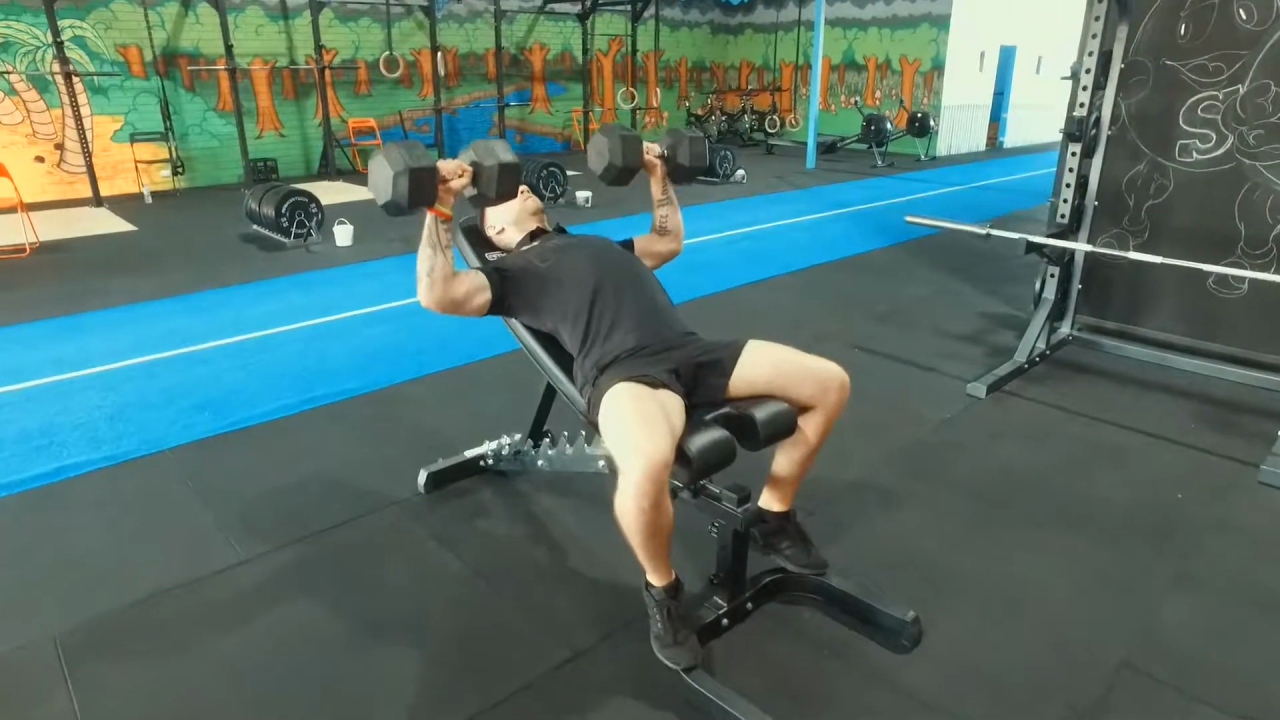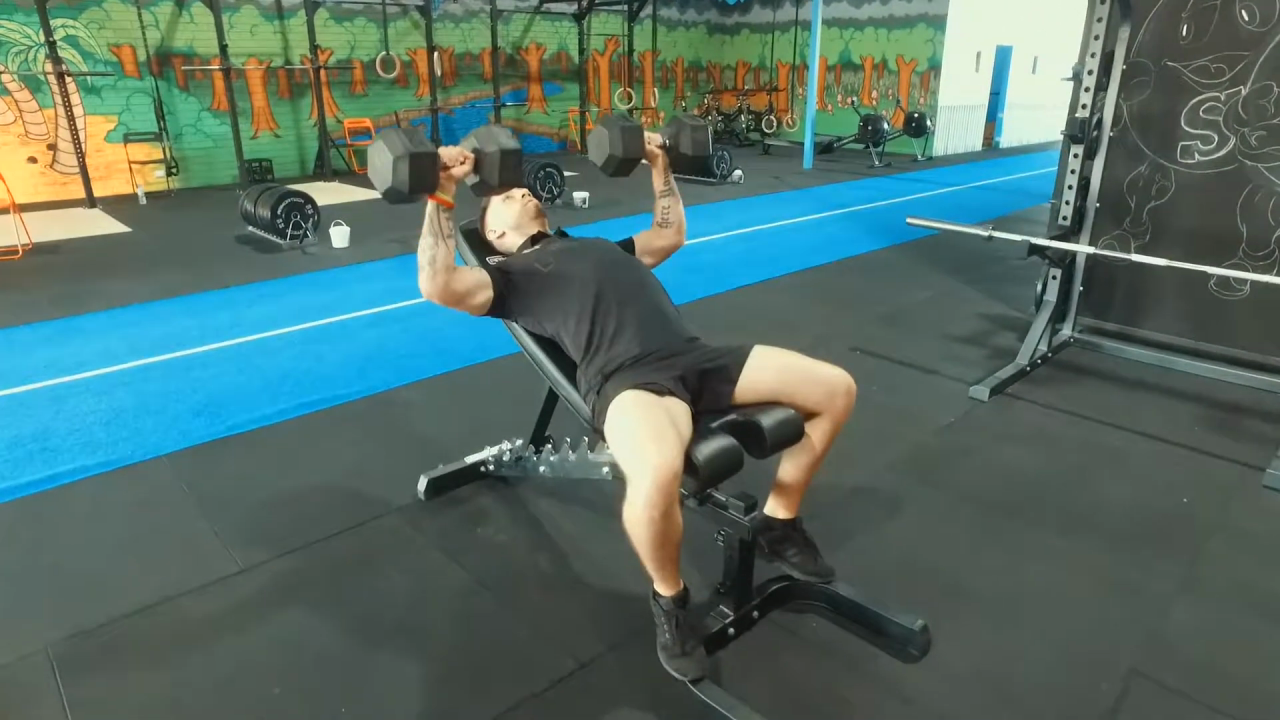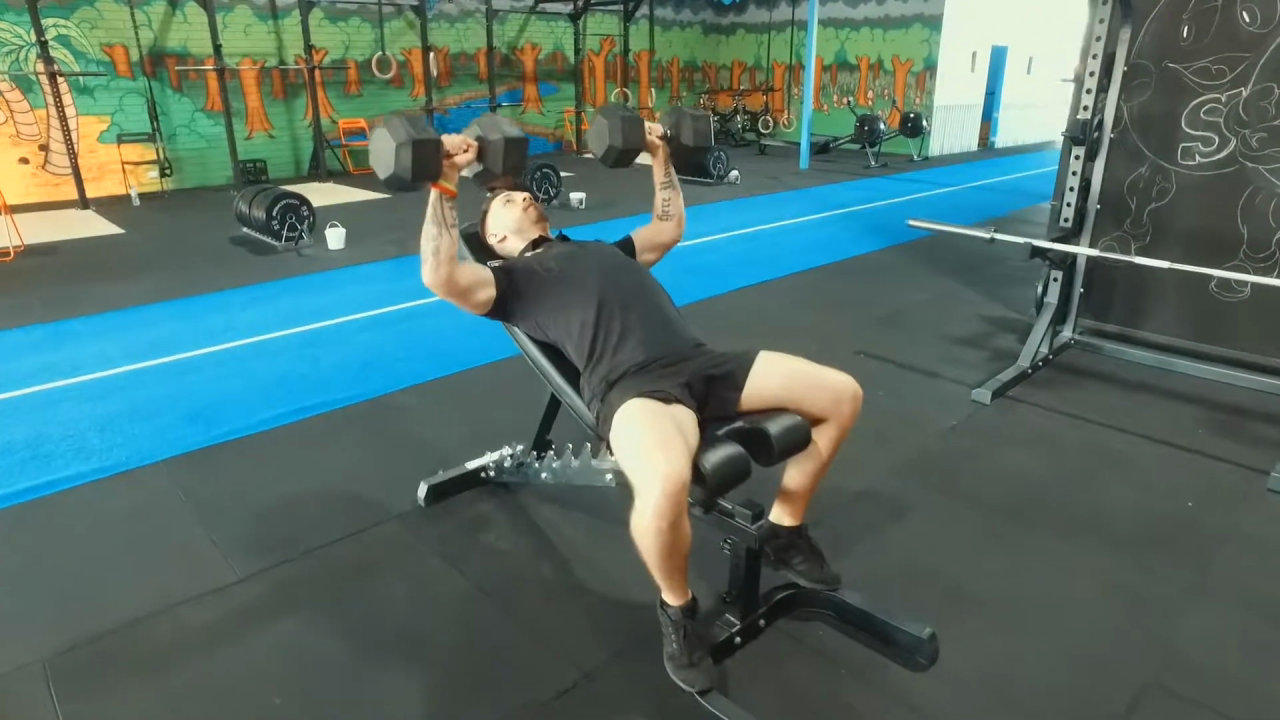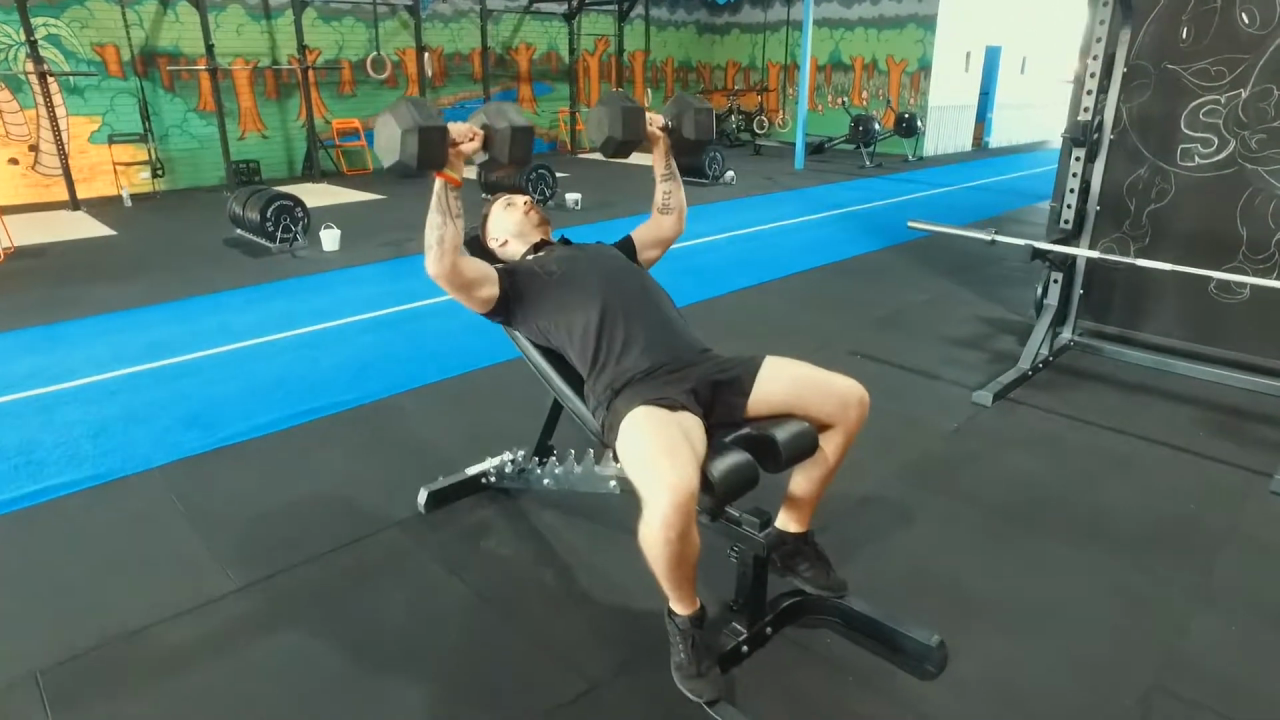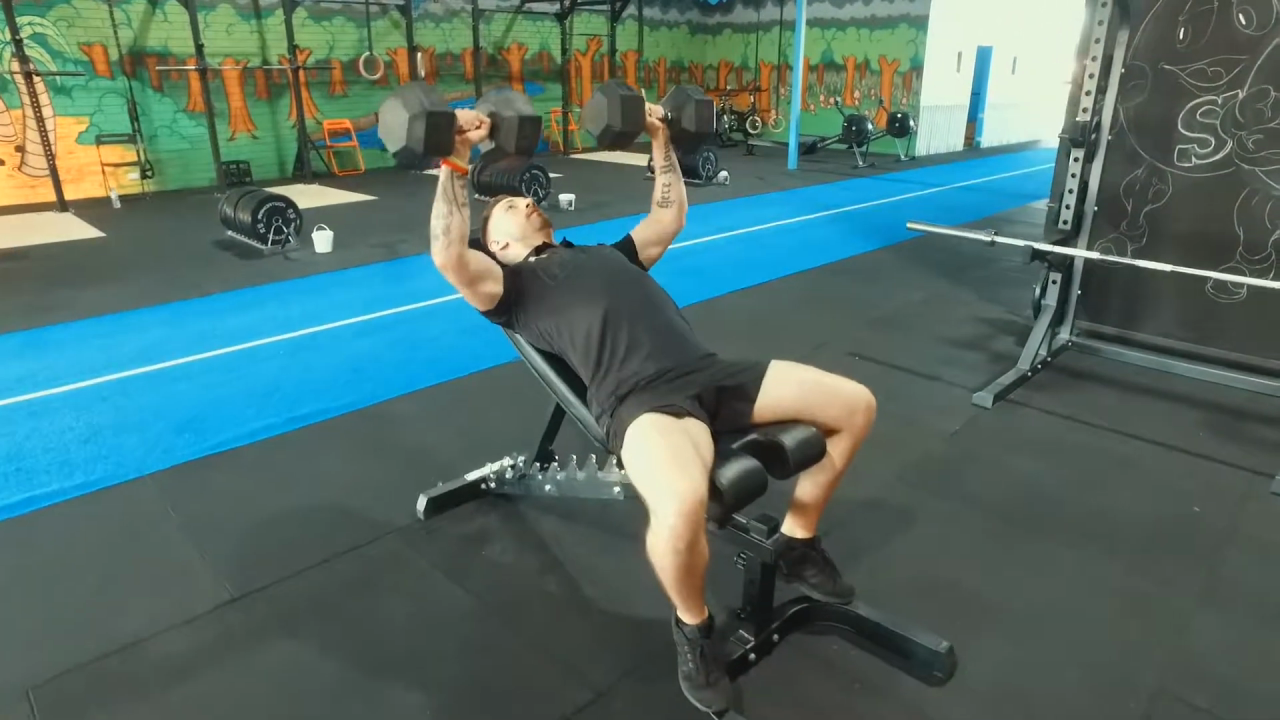
dt=0.1s
person 1, frame 1
left shoulder: (596, 244)
right shoulder: (510, 271)
left elbow: (670, 242)
right elbow: (436, 294)
left wrist: (658, 178)
right wrist: (440, 207)
left hip: (692, 350)
right hip: (622, 369)
left knee: (830, 383)
right knee: (648, 467)
left ankle: (772, 516)
right ankle: (662, 590)
person 1, frame 2
left shoulder: (599, 247)
right shoulder: (509, 276)
left elbow: (671, 235)
right elbow: (438, 286)
left wrist: (660, 168)
right wrist: (442, 195)
left hip: (696, 356)
right hip: (627, 378)
left knee: (836, 389)
right knee: (657, 476)
left ankle: (777, 523)
right ankle: (669, 599)
person 1, frame 3
left shoulder: (601, 250)
right shoulder: (511, 279)
left elbow: (670, 228)
right elbow: (440, 276)
left wrist: (660, 160)
right wrist: (445, 183)
left hip: (701, 362)
right hip: (631, 385)
left knee: (842, 395)
right knee: (666, 487)
left ankle: (783, 531)
right ankle: (678, 609)
person 1, frame 4
left shoulder: (604, 253)
right shoulder: (510, 283)
left elbow: (670, 222)
right elbow: (445, 268)
left wrist: (661, 153)
right wrist: (450, 174)
left hip: (705, 368)
right hip: (636, 392)
left knee: (849, 401)
right knee: (674, 497)
left ankle: (789, 537)
right ankle: (686, 618)
person 1, frame 5
left shoulder: (607, 256)
right shoulder: (512, 285)
left elbow: (670, 216)
right elbow: (450, 257)
left wrist: (661, 144)
right wrist: (456, 162)
left hip: (711, 373)
right hip: (640, 397)
left knee: (856, 405)
right knee: (682, 508)
left ankle: (796, 543)
right ankle: (694, 628)
